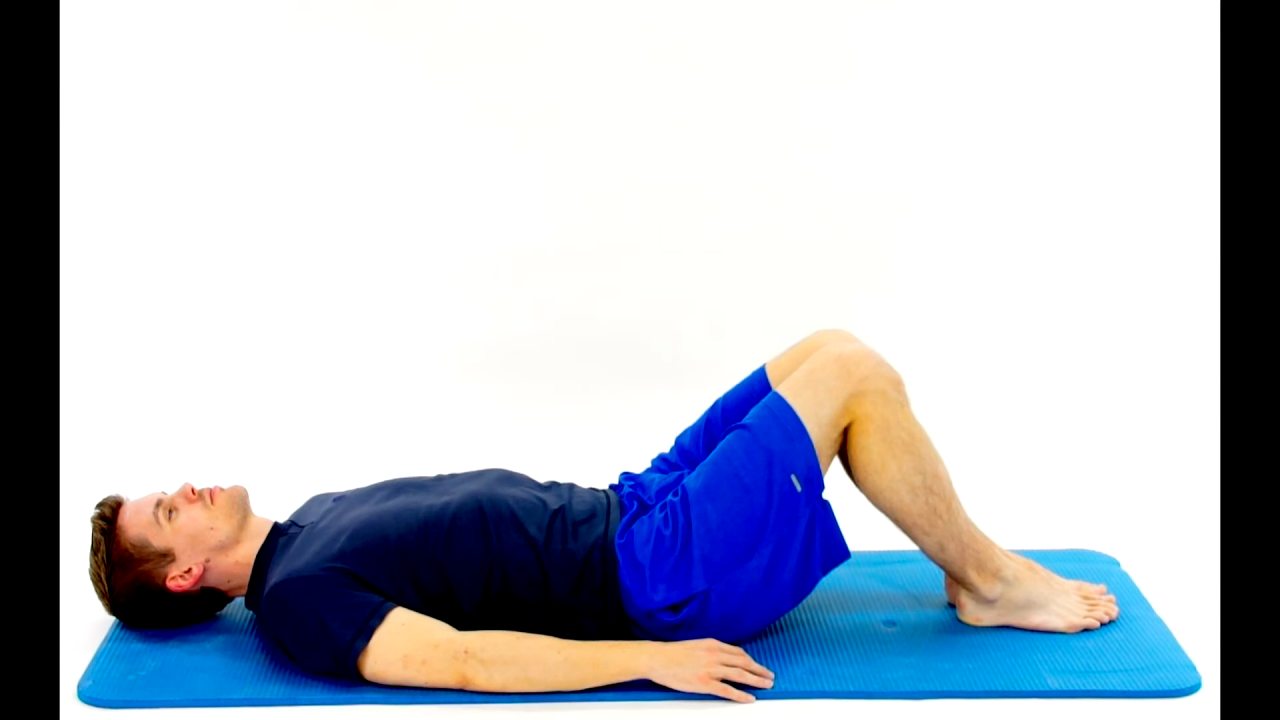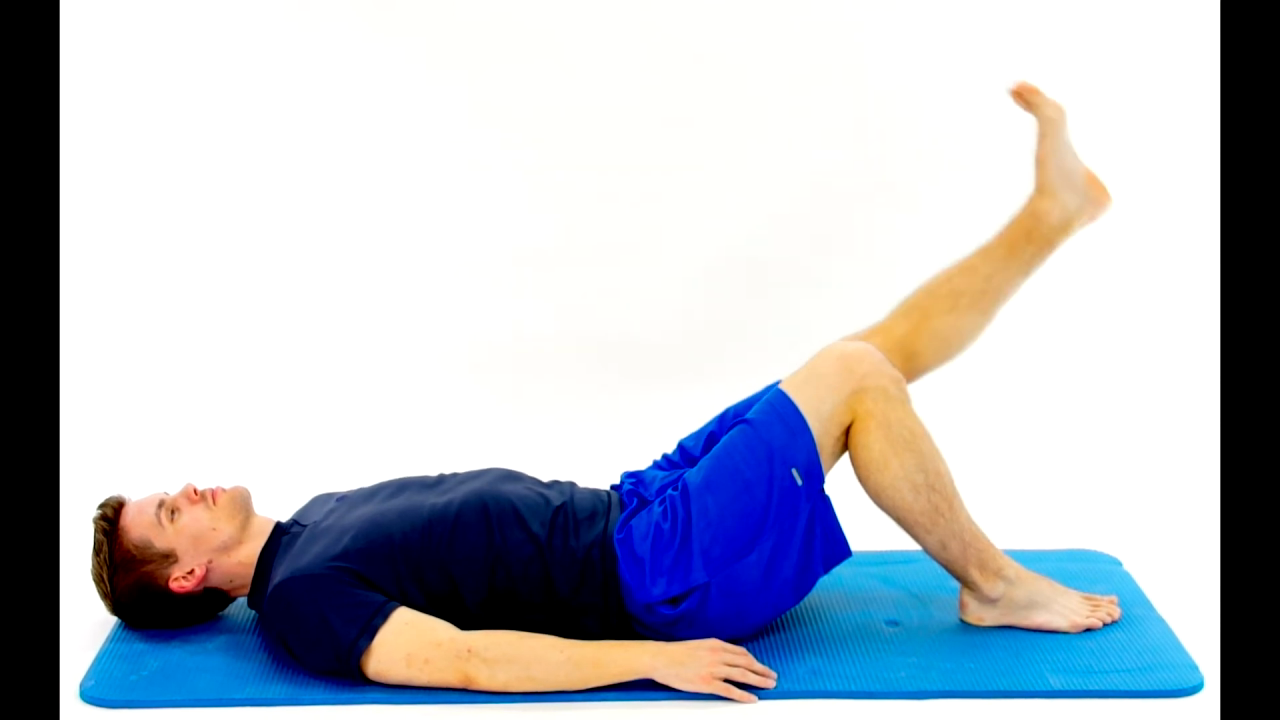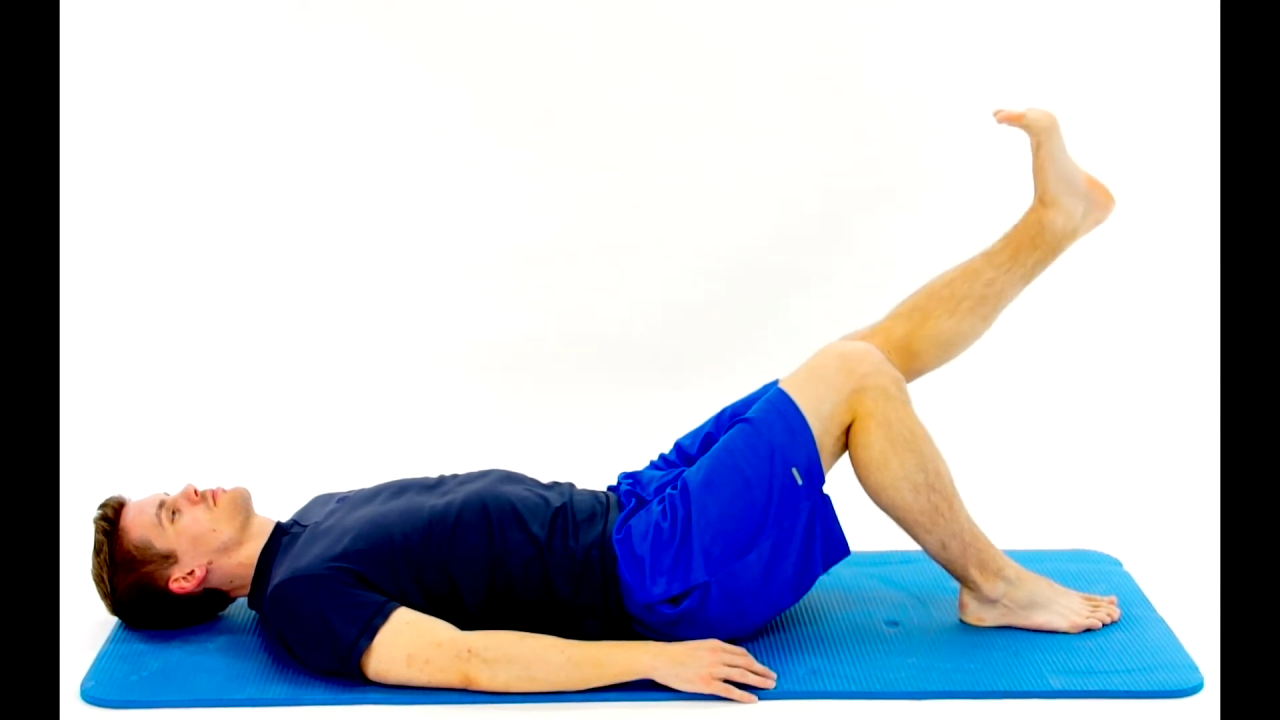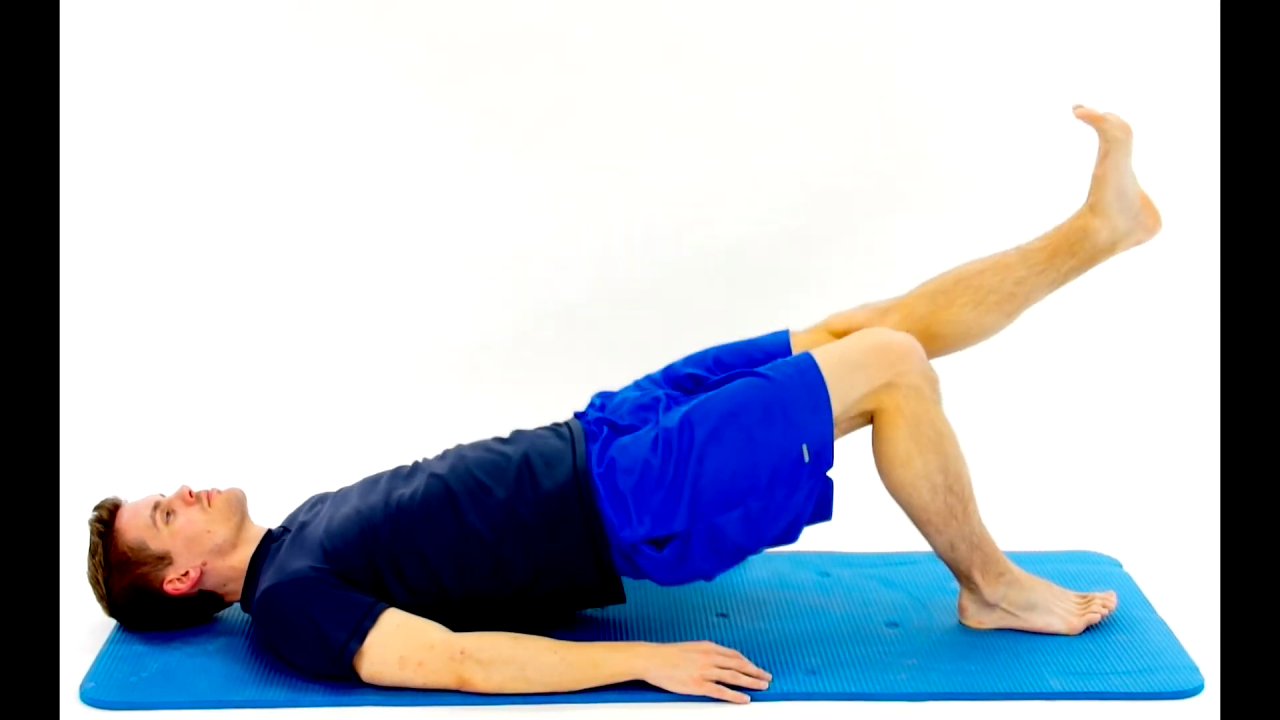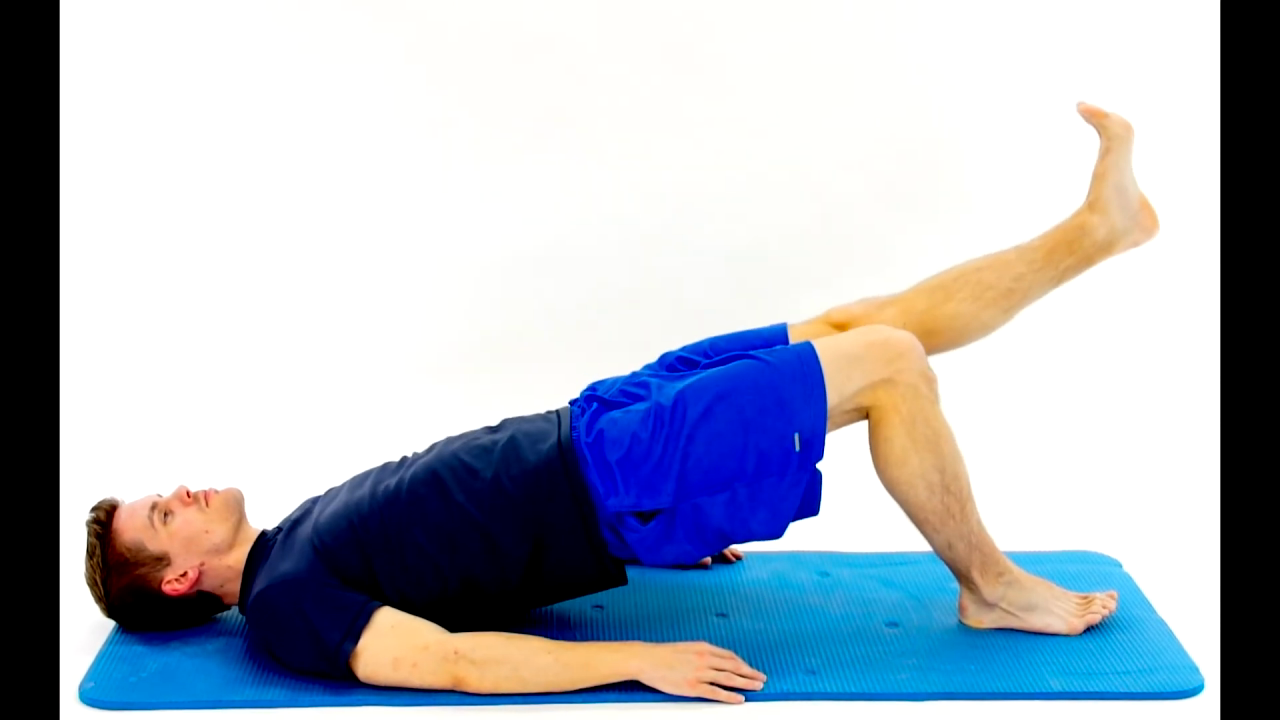
dt=1s
person 1, frame 1
left shoulder: (316, 524)
right shoulder: (301, 601)
right elbow: (466, 660)
right wrist: (651, 657)
left hip: (627, 513)
right hip: (660, 580)
left knee: (831, 351)
right knee: (858, 376)
left ankle: (976, 565)
right ankle: (988, 585)
person 1, frame 2
left shoulder: (320, 526)
right shoulder: (303, 601)
right elbow: (467, 661)
right wrist: (648, 655)
left hip: (632, 510)
right hip: (659, 577)
left knee: (868, 358)
right knee: (856, 376)
left ankle: (1050, 212)
right ankle: (993, 588)
person 1, frame 3
left shoulder: (323, 523)
right shoulder: (304, 601)
right elbow: (467, 662)
right wrist: (652, 657)
left hip: (631, 511)
right hip: (662, 576)
left knee: (866, 358)
right knee: (856, 374)
left ankle: (1054, 216)
right ankle: (993, 587)
person 1, frame 4
left shoulder: (310, 529)
right shoulder: (290, 604)
right elbow: (457, 664)
right wrist: (645, 660)
left hip: (606, 449)
right hip: (623, 503)
left knee: (858, 334)
right knee: (890, 368)
left ankle: (1097, 224)
right ankle: (995, 591)
person 1, frame 5
left shoulder: (307, 534)
right shoulder: (285, 608)
right elbow: (454, 664)
right wrist: (640, 660)
left hip: (598, 435)
right hip: (614, 480)
left knee: (857, 329)
right knee: (890, 365)
left ankle: (1097, 224)
right ankle: (995, 591)
